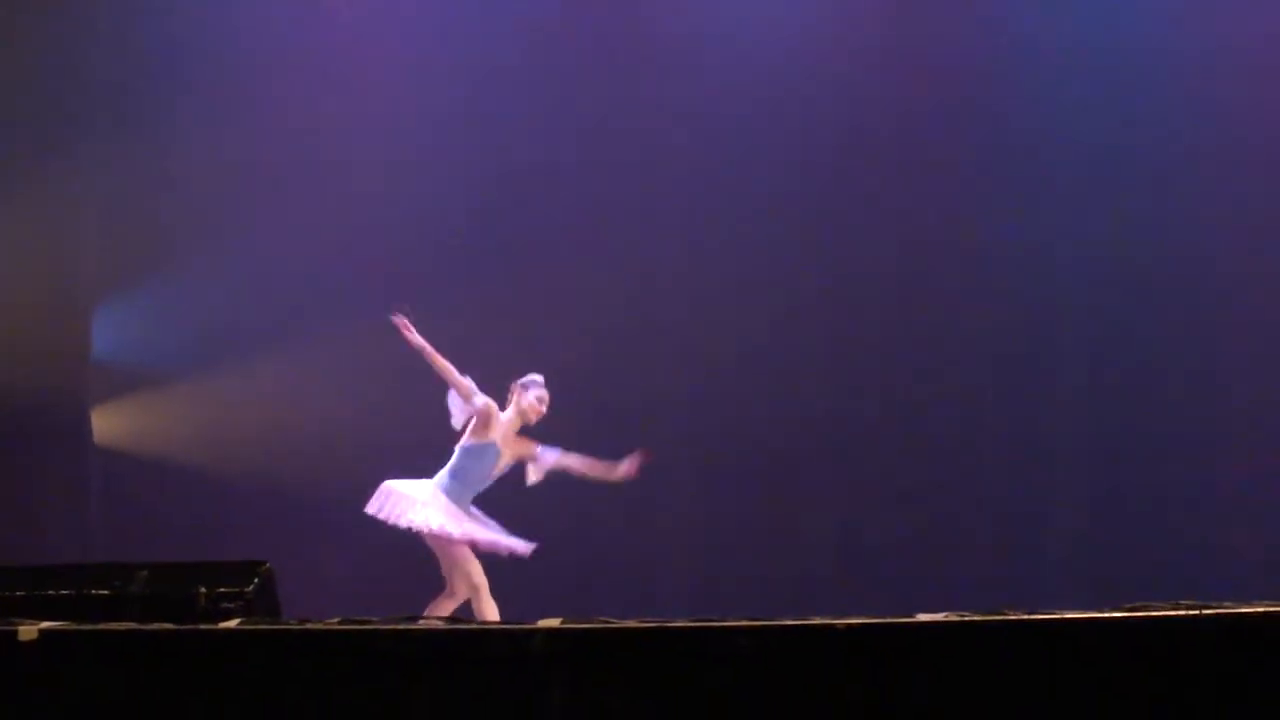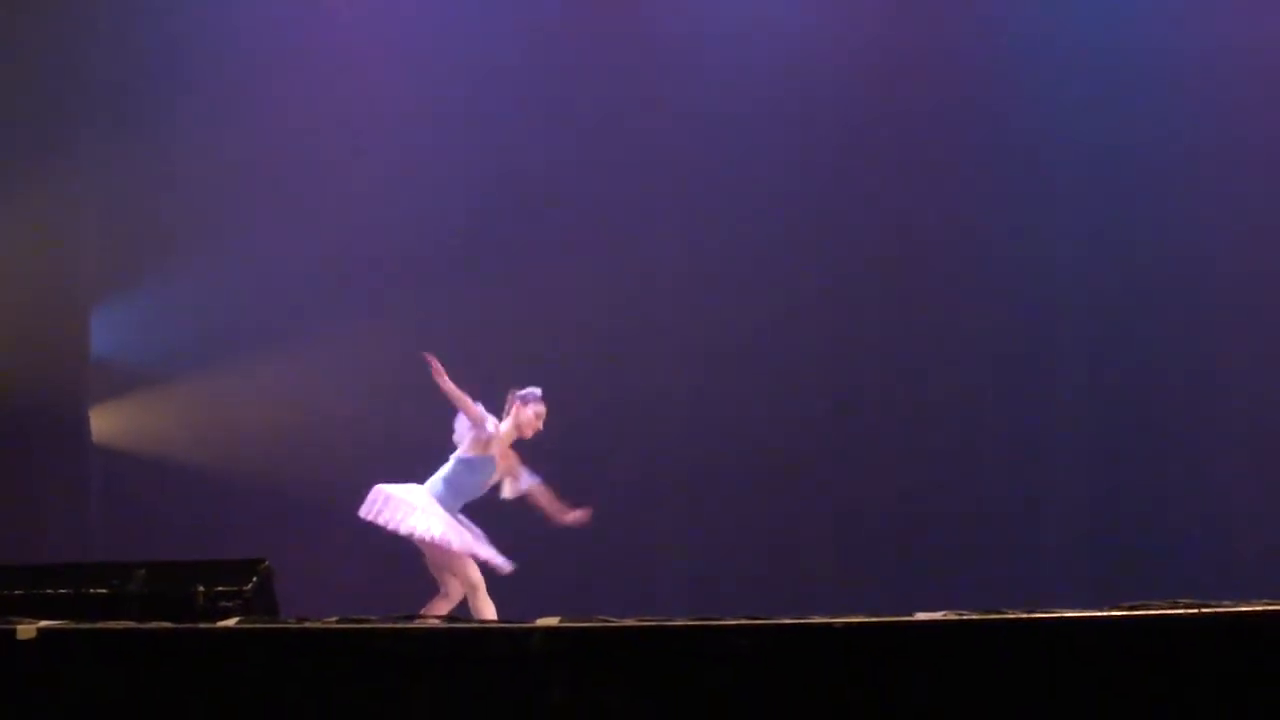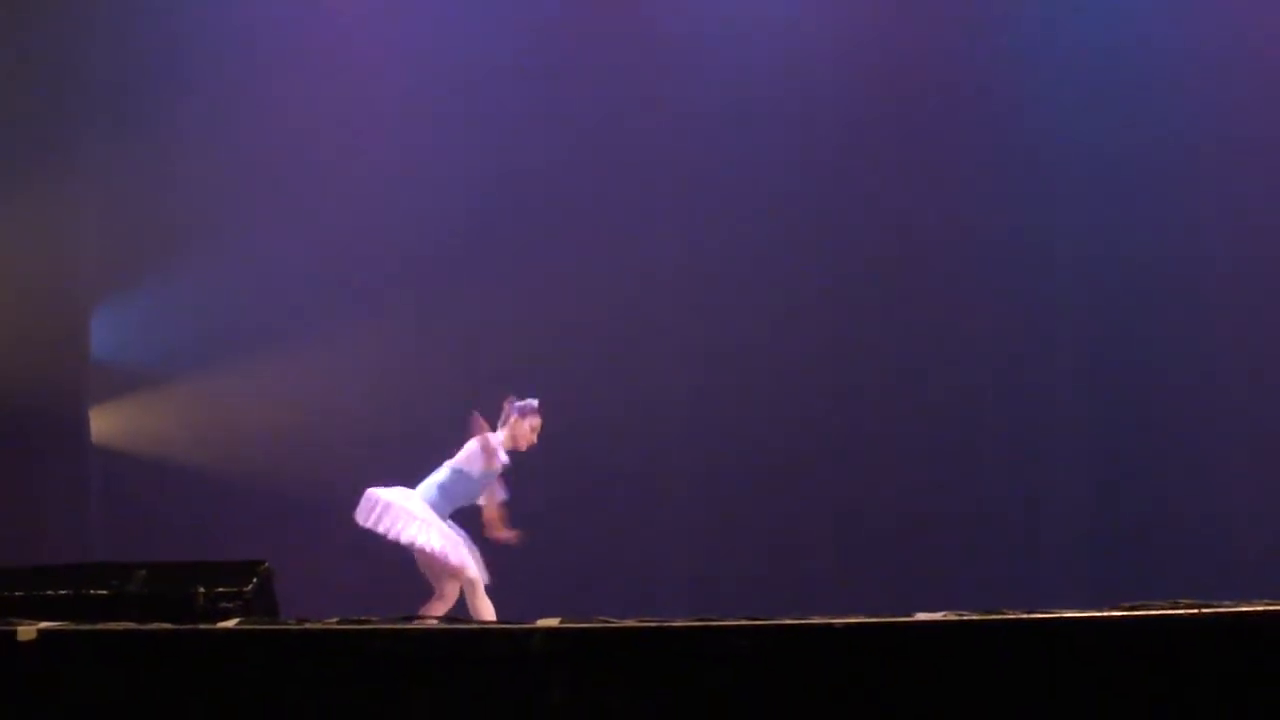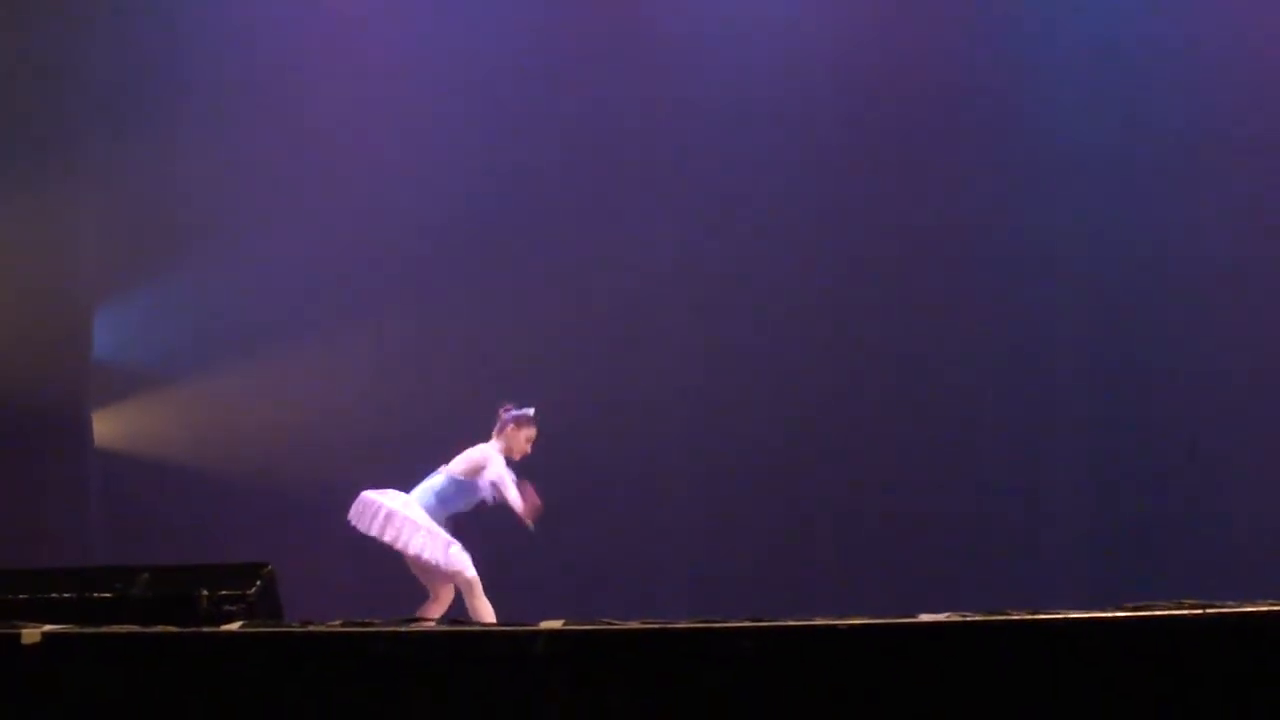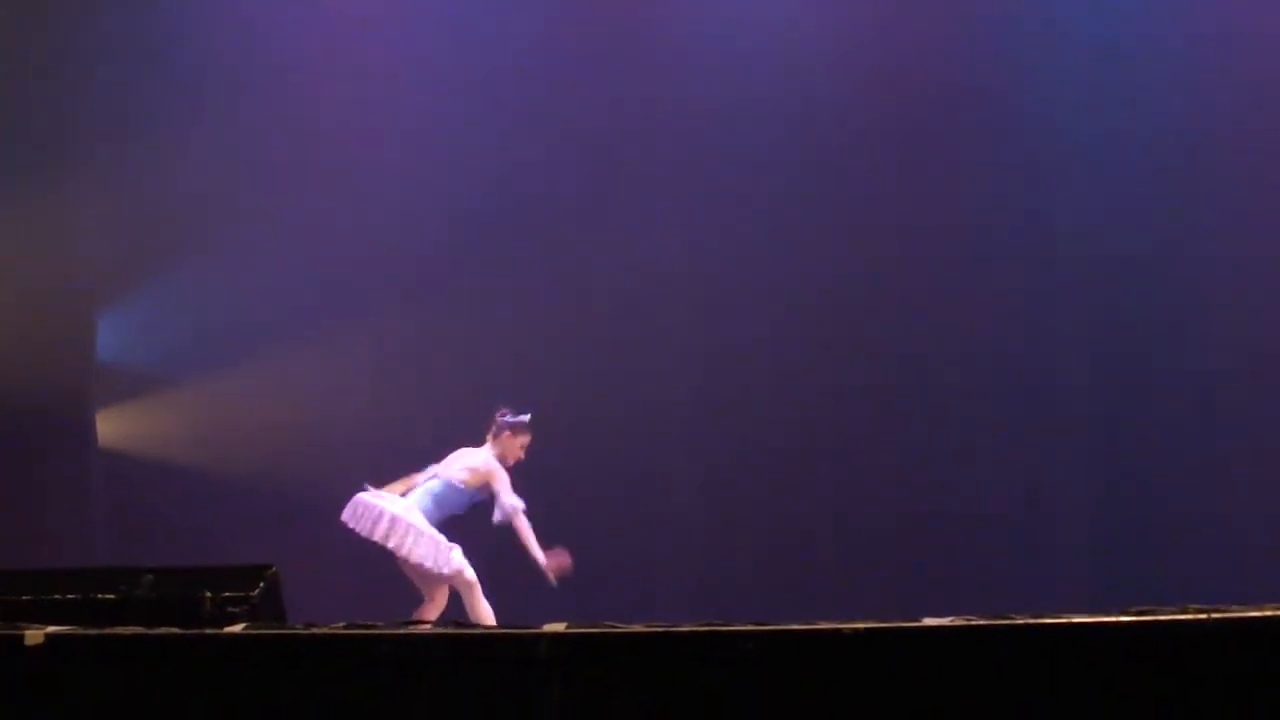
dt=0.1s
person 1, frame 1
left shoulder: (521, 447)
right shoulder: (487, 416)
left elbow: (567, 461)
right elbow: (455, 381)
left wrist: (613, 471)
right wrist: (418, 342)
left hip: (458, 513)
right hip: (434, 505)
left knee: (458, 590)
right knee: (476, 584)
person 1, frame 2
left shoulder: (510, 460)
right shoulder: (489, 434)
left elbow: (533, 487)
right elbow: (475, 414)
left wrist: (561, 513)
right wrist: (446, 383)
left hip: (445, 518)
right hip: (427, 509)
left knee: (454, 592)
right knee: (474, 586)
person 1, frame 3
left shoulder: (491, 469)
right shoulder: (491, 445)
left elbow: (491, 499)
right elbow: (488, 448)
left wrist: (496, 528)
right wrist: (488, 436)
left hip: (428, 520)
right hip: (417, 516)
left knee: (448, 594)
right knee: (473, 584)
person 1, frame 4
left shoulder: (482, 454)
right shoulder: (493, 458)
right elbow: (503, 481)
right wrist: (521, 506)
left hip: (418, 522)
right hip: (415, 522)
left knee: (442, 595)
right knee: (472, 585)
person 1, frame 5
left shoulder: (465, 454)
right shoulder: (492, 468)
left elbow: (419, 478)
right elbow: (516, 515)
left wrist: (382, 493)
right wrist: (540, 557)
left hip: (407, 517)
right hip: (412, 525)
left knee: (437, 596)
right knee: (469, 584)
